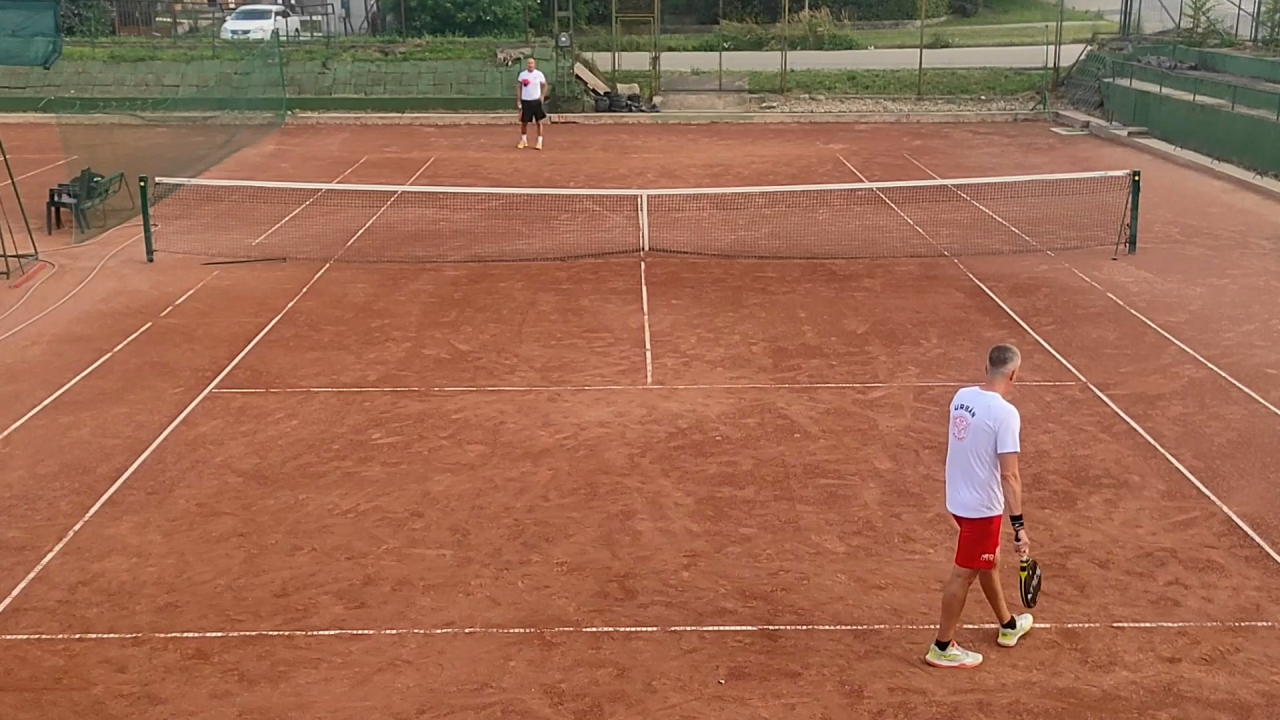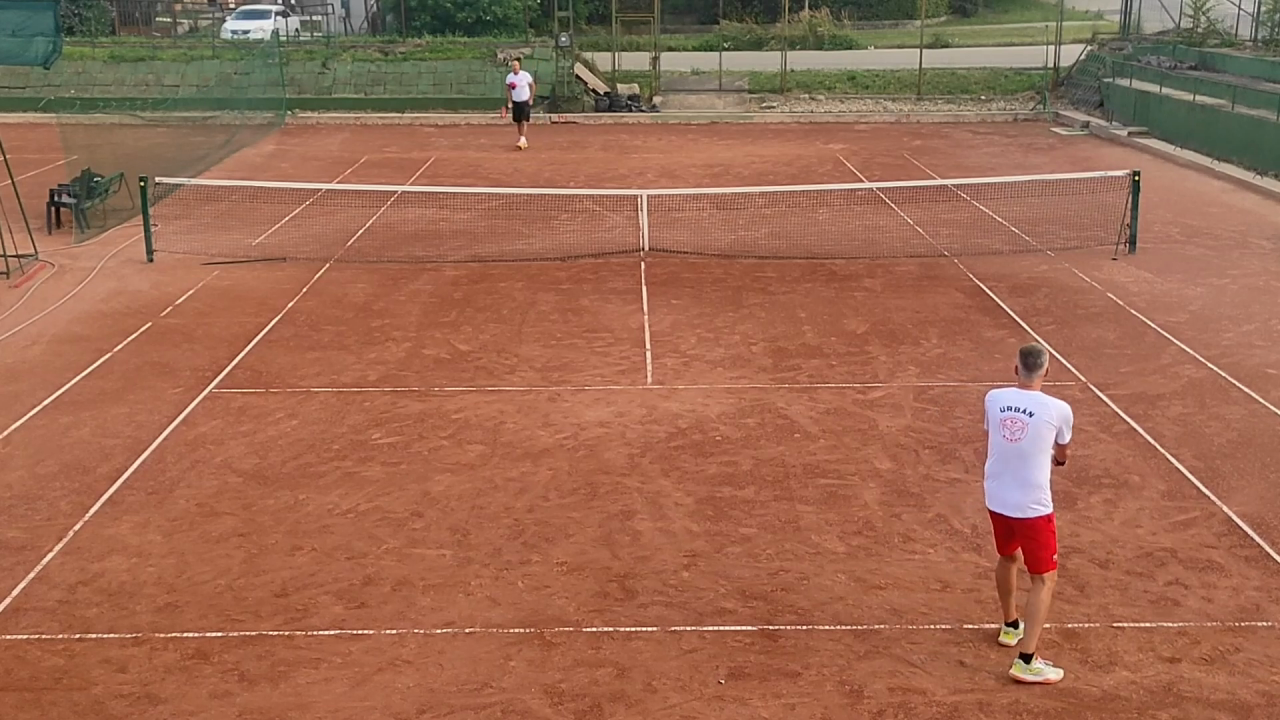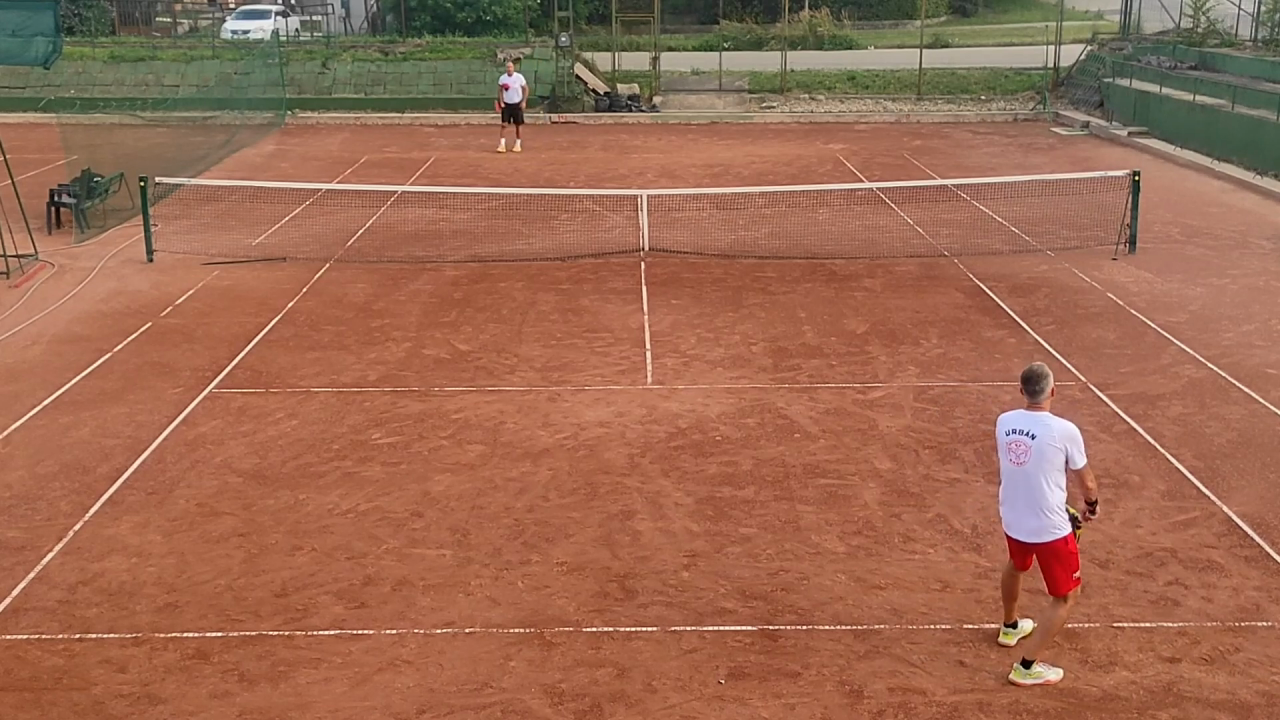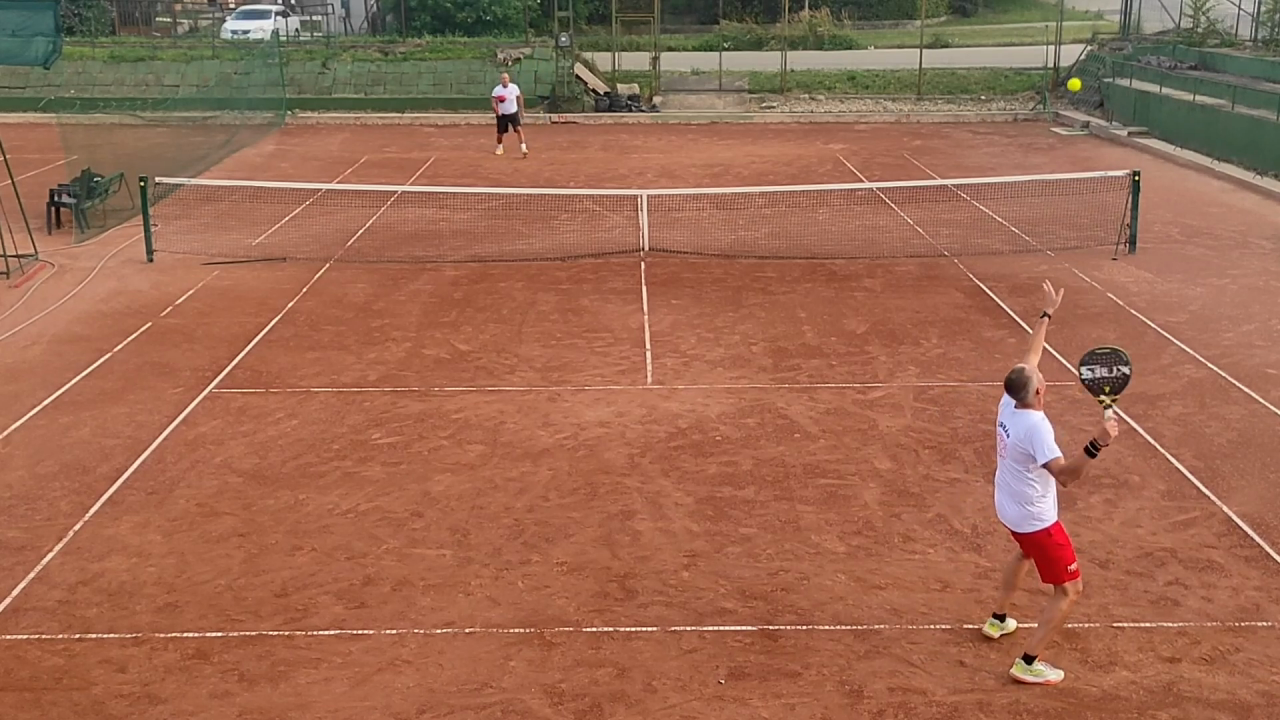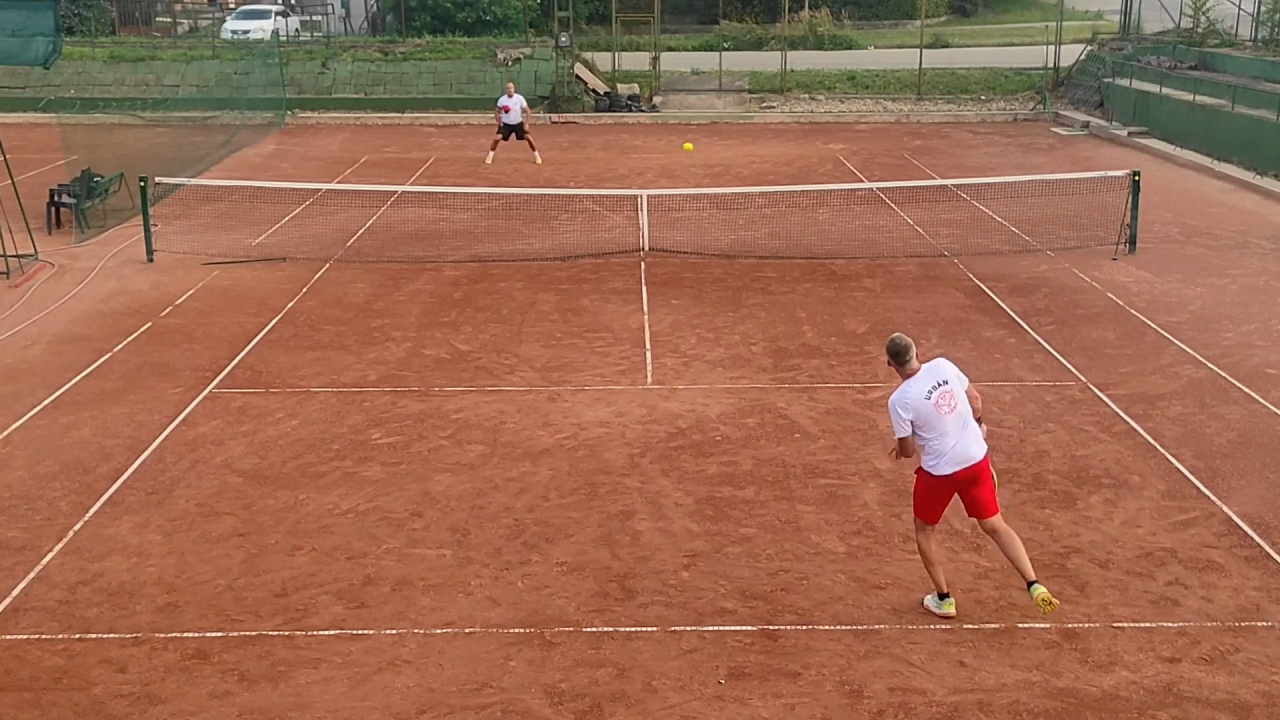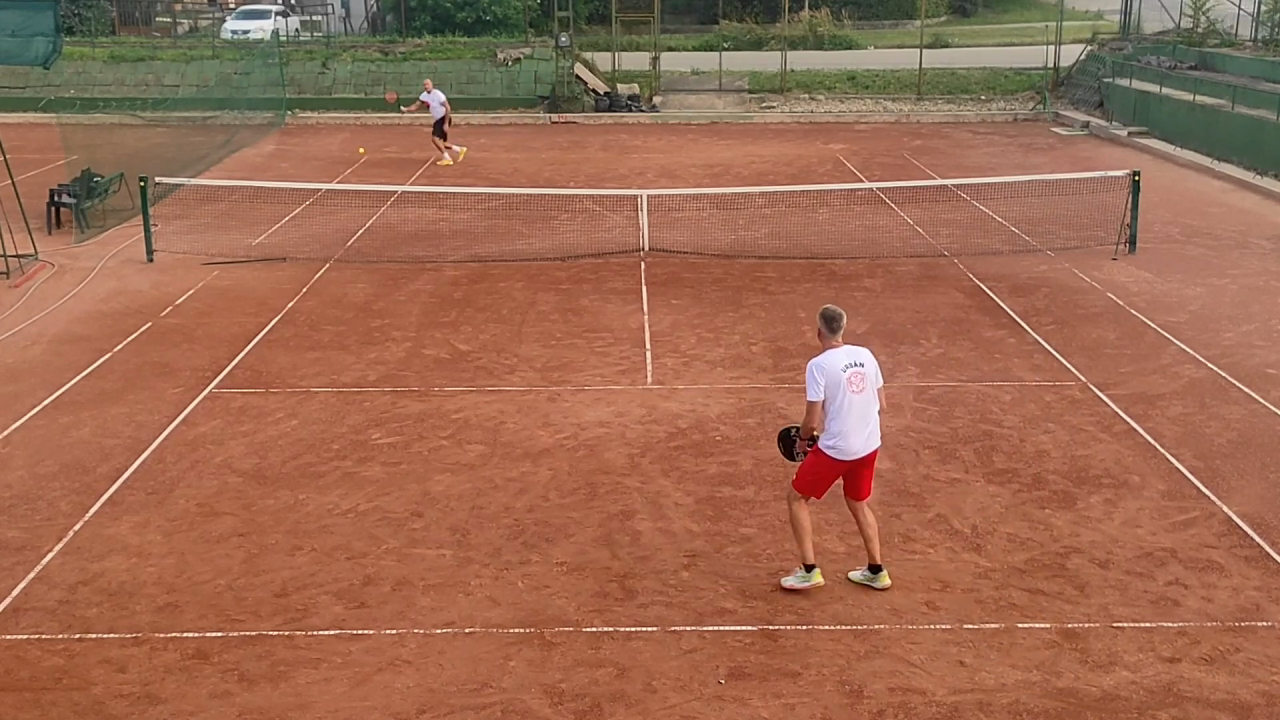
dt=0.7s
person 1, frame 1
left shoulder: (962, 396)
right shoulder: (1005, 412)
right elbow: (1009, 475)
right wrist: (1018, 525)
left hip: (960, 497)
right hip: (982, 506)
left knee: (989, 559)
right knee: (965, 573)
left ankle: (1008, 625)
right ankle: (943, 647)
person 1, frame 2
left shoulder: (993, 399)
right shoulder: (1059, 410)
right elbow: (1061, 453)
left hip: (996, 500)
right hip: (1033, 506)
left knee: (1007, 558)
right knee: (1044, 580)
left ankle: (1010, 626)
right ankle: (1026, 660)
person 1, frame 3
left shoulder: (1004, 422)
right shoulder: (1065, 431)
right elbow: (1087, 484)
right wrist: (1091, 505)
left hip: (1013, 522)
right hip: (1051, 529)
left knee: (1015, 566)
right knee: (1065, 596)
left ankle: (1010, 627)
right ankle: (1026, 666)
person 1, frame 4
left shoulder: (1008, 404)
right shoulder: (1036, 427)
left elbow: (1030, 357)
right elbow: (1066, 475)
left wrist: (1047, 314)
right wrist: (1097, 445)
left hip: (1008, 509)
right hip: (1035, 518)
left knee: (1028, 553)
right knee: (1068, 590)
left ankle: (997, 618)
right ankle: (1028, 663)
person 1, frame 5
left shoulder: (899, 400)
right shoulder: (943, 366)
left elbow: (908, 450)
right elbow: (976, 401)
left wrist: (902, 447)
right wrist: (978, 425)
left hip: (939, 471)
right hip: (975, 460)
left knee: (924, 529)
right knee: (995, 527)
left ankle: (943, 599)
right ankle: (1035, 586)
person 1, frame 6
left shoulder: (818, 365)
right shoulder: (866, 355)
left elbow: (813, 420)
right elbow: (880, 403)
left wrist: (803, 438)
left hip: (834, 450)
right hip: (868, 446)
left knee: (796, 499)
right knee: (858, 504)
left ankle: (809, 570)
right ankle: (875, 571)
